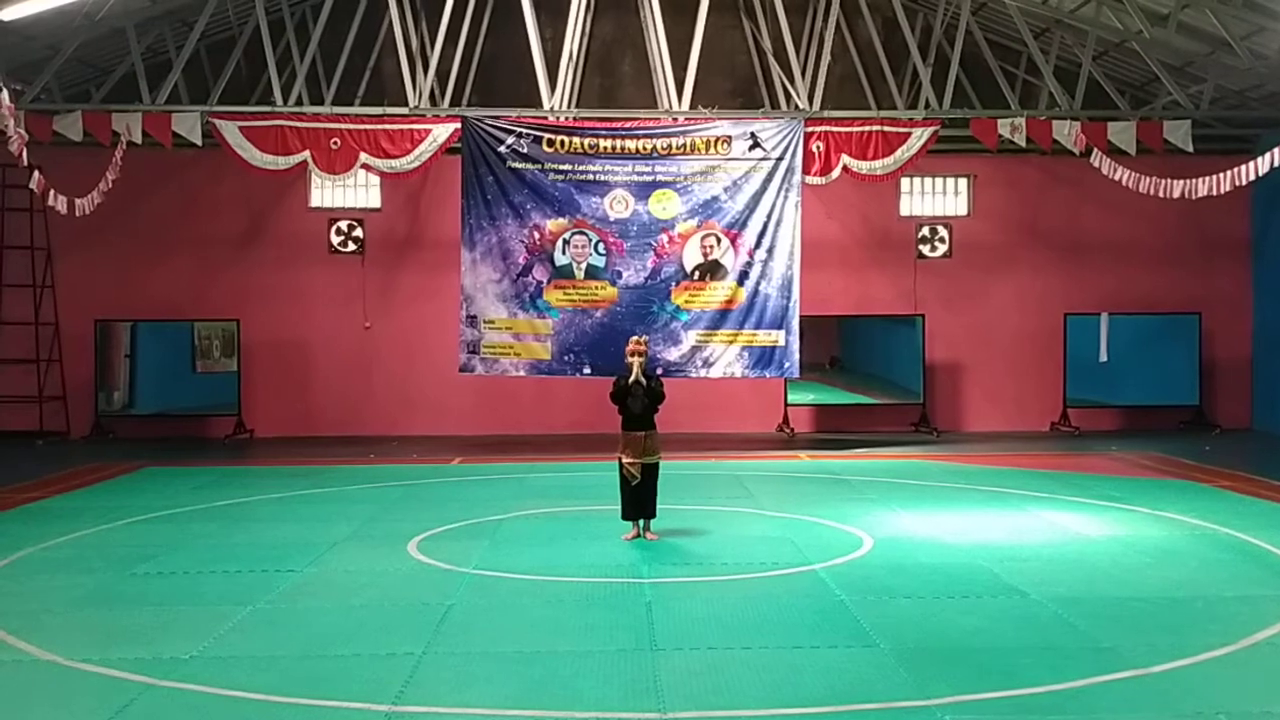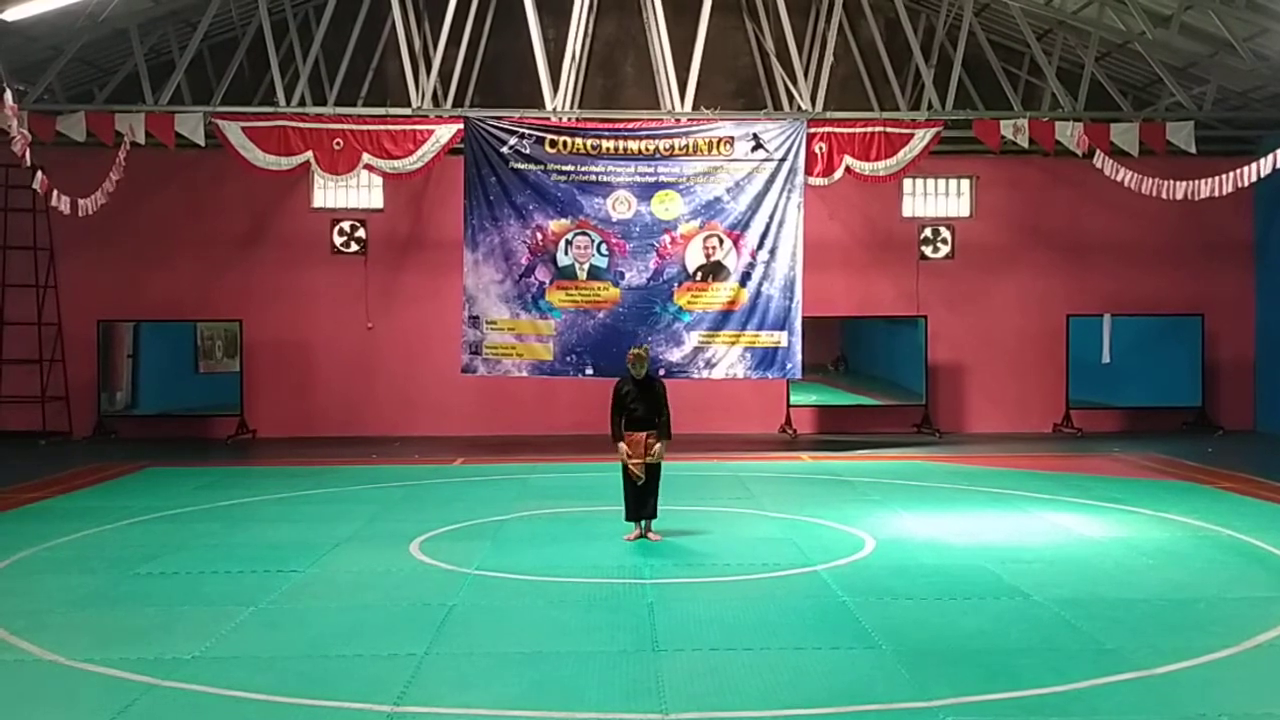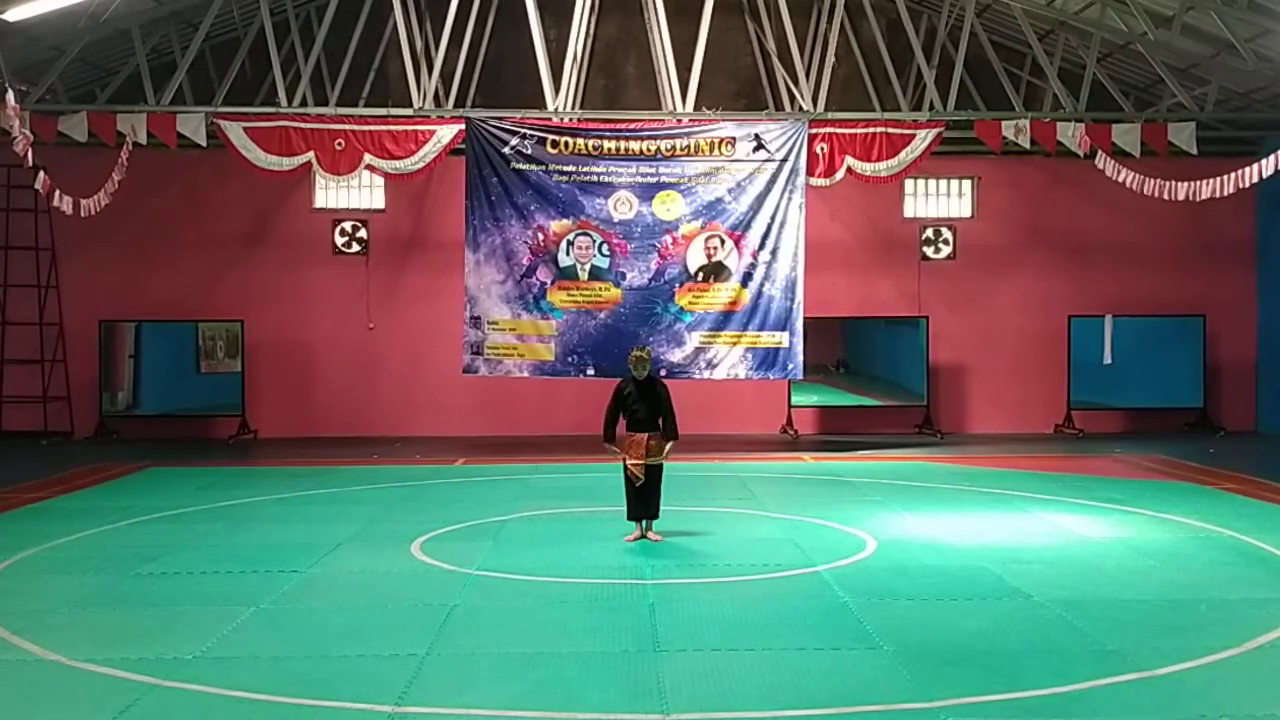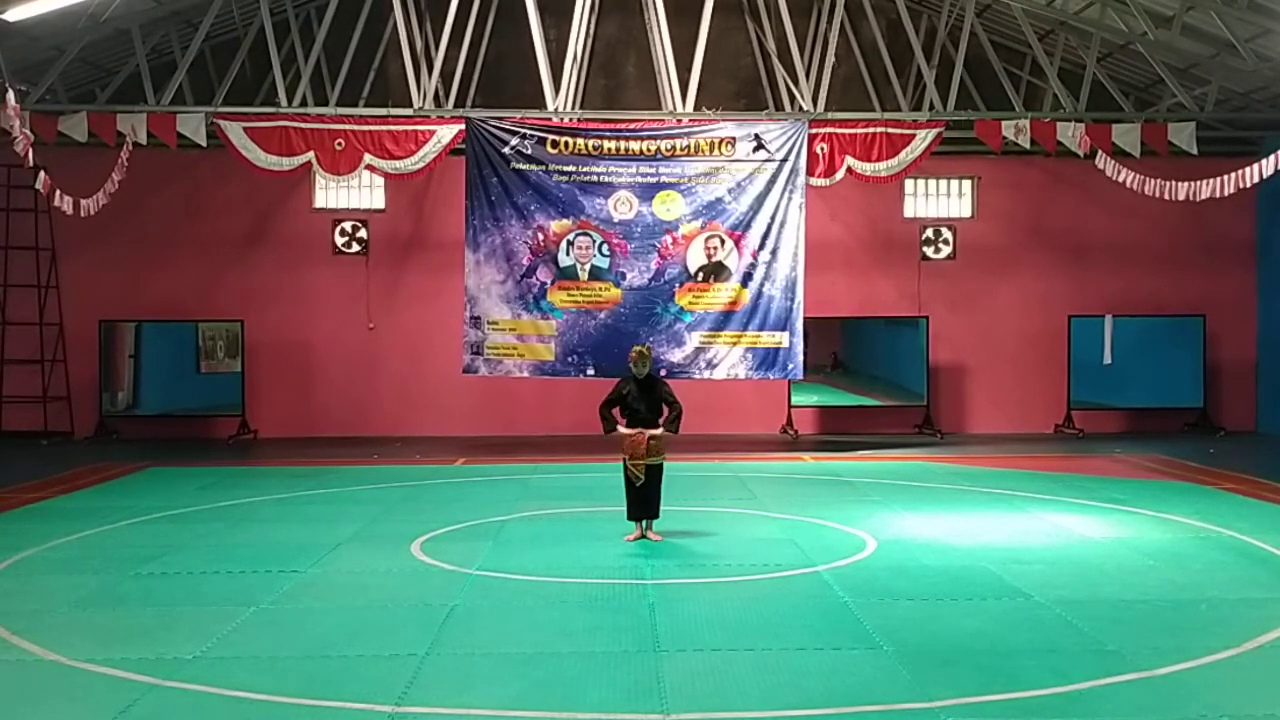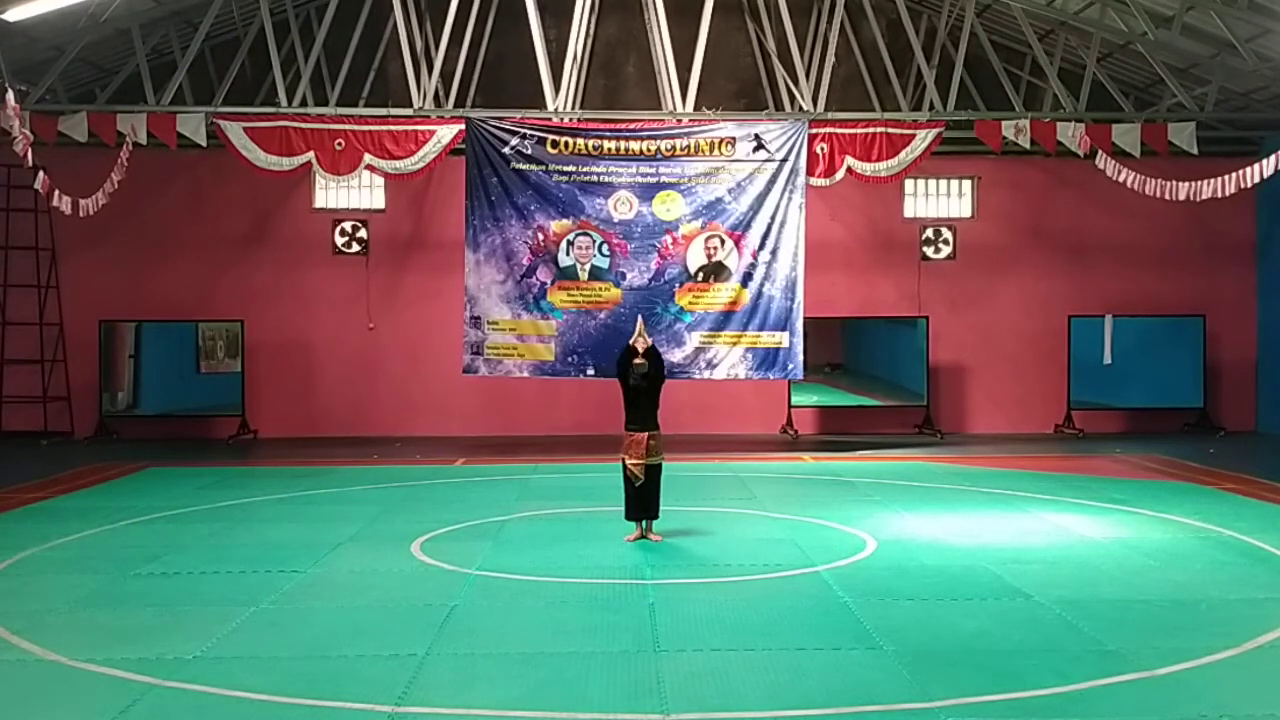
dt=1s
person 1, frame 1
left shoulder: (654, 380)
right shoulder: (621, 381)
left elbow: (658, 399)
right elbow: (615, 399)
left wrist: (642, 380)
right wrist: (631, 379)
left hip: (649, 436)
right hip: (628, 437)
left knee: (649, 483)
right knee: (629, 482)
left ankle: (647, 527)
right ankle: (635, 527)
person 1, frame 2
left shoulder: (657, 384)
right shoulder: (622, 385)
left elbow: (664, 414)
right elbow: (616, 415)
left wrist: (662, 441)
right wrist: (619, 442)
left hip: (652, 439)
right hip: (630, 439)
left knee: (651, 484)
right knee: (631, 484)
left ankle: (648, 526)
right ankle: (637, 527)
person 1, frame 3
left shoulder: (658, 386)
right shoulder: (623, 386)
left elbow: (668, 414)
right elbow: (612, 414)
left wrist: (670, 440)
right wrist: (609, 440)
left hip: (654, 439)
right hip: (632, 440)
left knee: (653, 485)
right knee: (633, 484)
left ankle: (649, 528)
right ankle: (638, 528)
person 1, frame 4
left shoulder: (659, 384)
right shoulder: (624, 385)
left elbow: (676, 408)
right elbow: (604, 408)
left wrist: (663, 428)
right wrist: (617, 427)
left hip: (654, 440)
right hip: (631, 440)
left knee: (653, 485)
right knee: (633, 484)
left ankle: (650, 528)
right ankle: (638, 528)
person 1, frame 5
left shoulder: (655, 380)
right shoulder: (627, 379)
left elbow: (658, 363)
right elbow: (622, 362)
left wrist: (647, 340)
right wrist: (634, 340)
left hip: (652, 438)
right hip: (632, 438)
left knee: (652, 483)
right knee: (632, 483)
left ankle: (649, 528)
right ankle: (638, 529)
